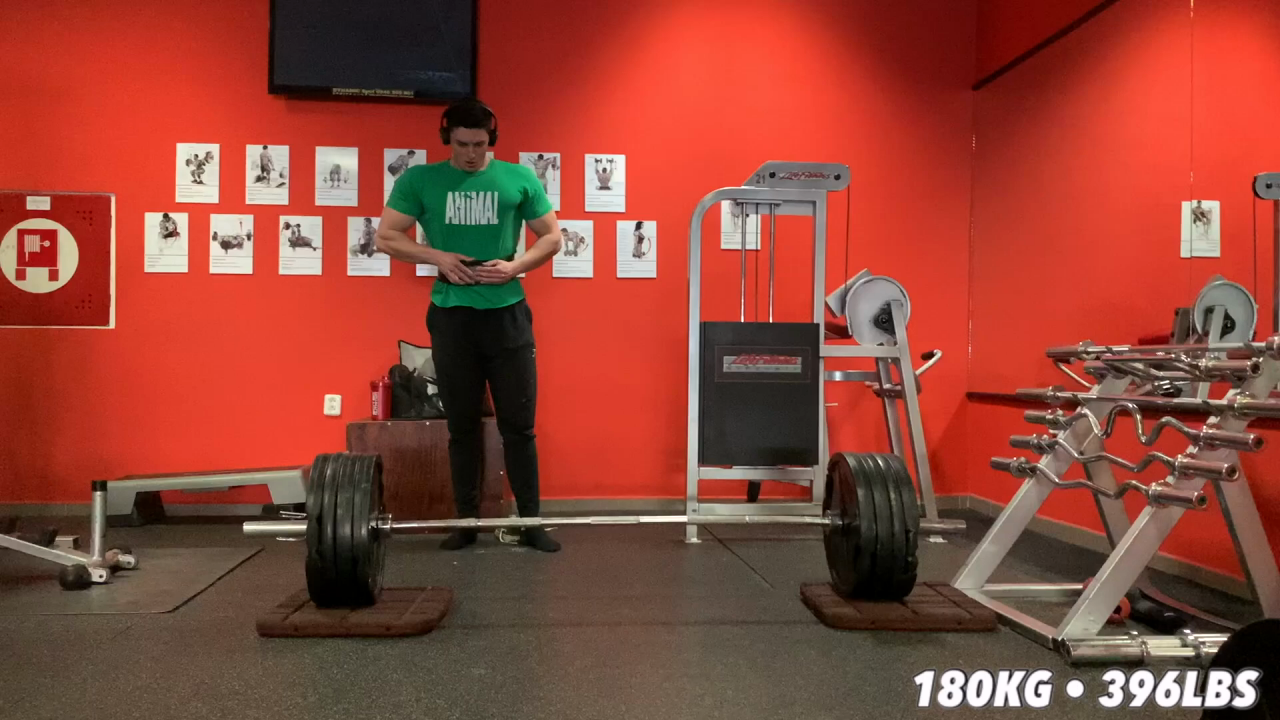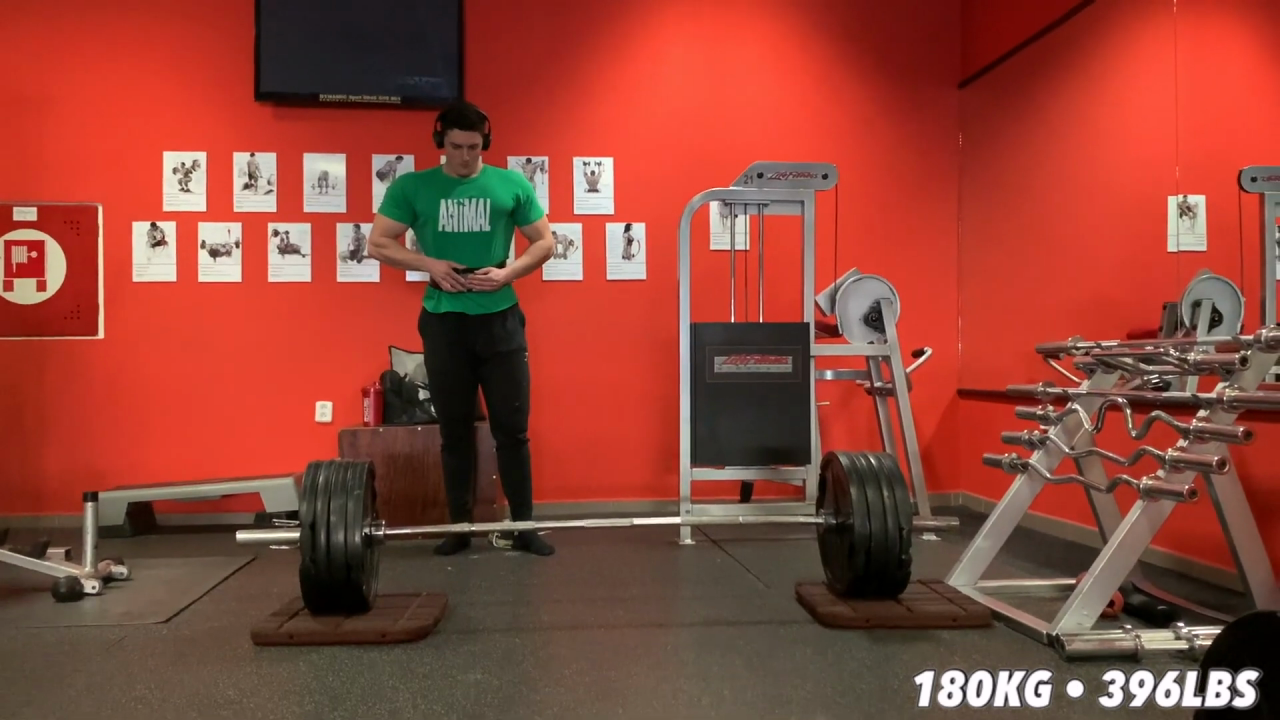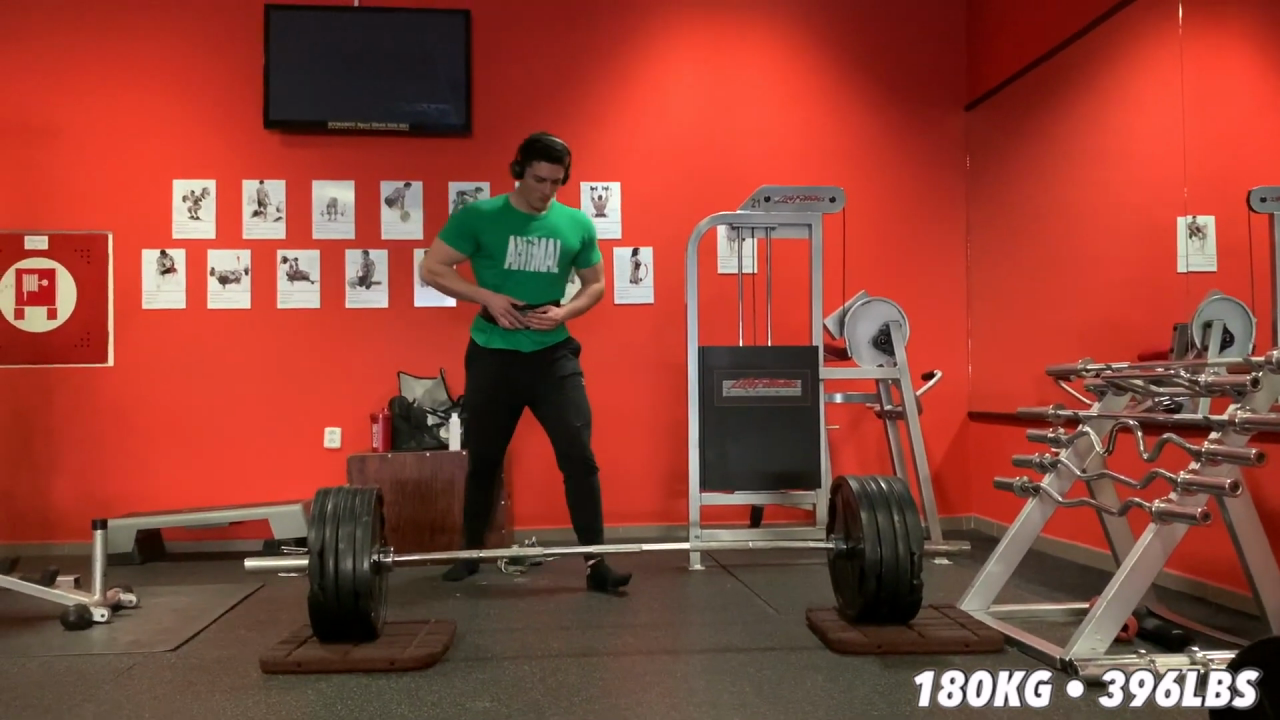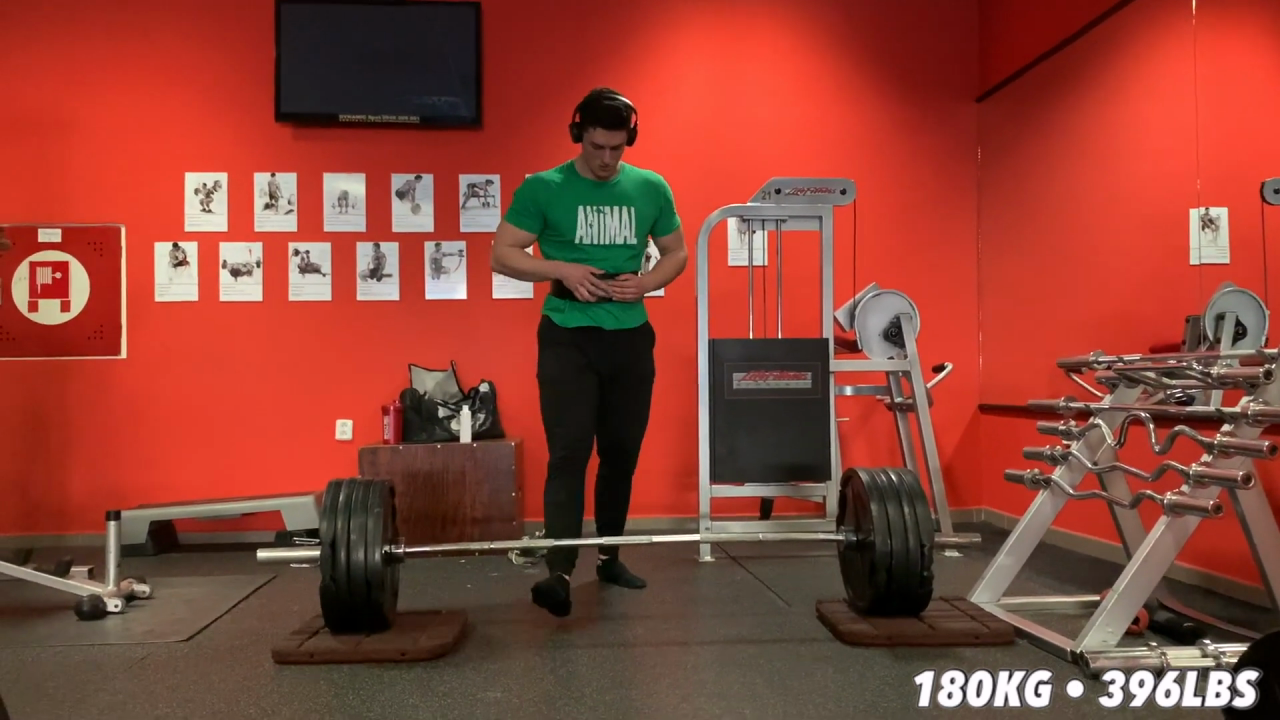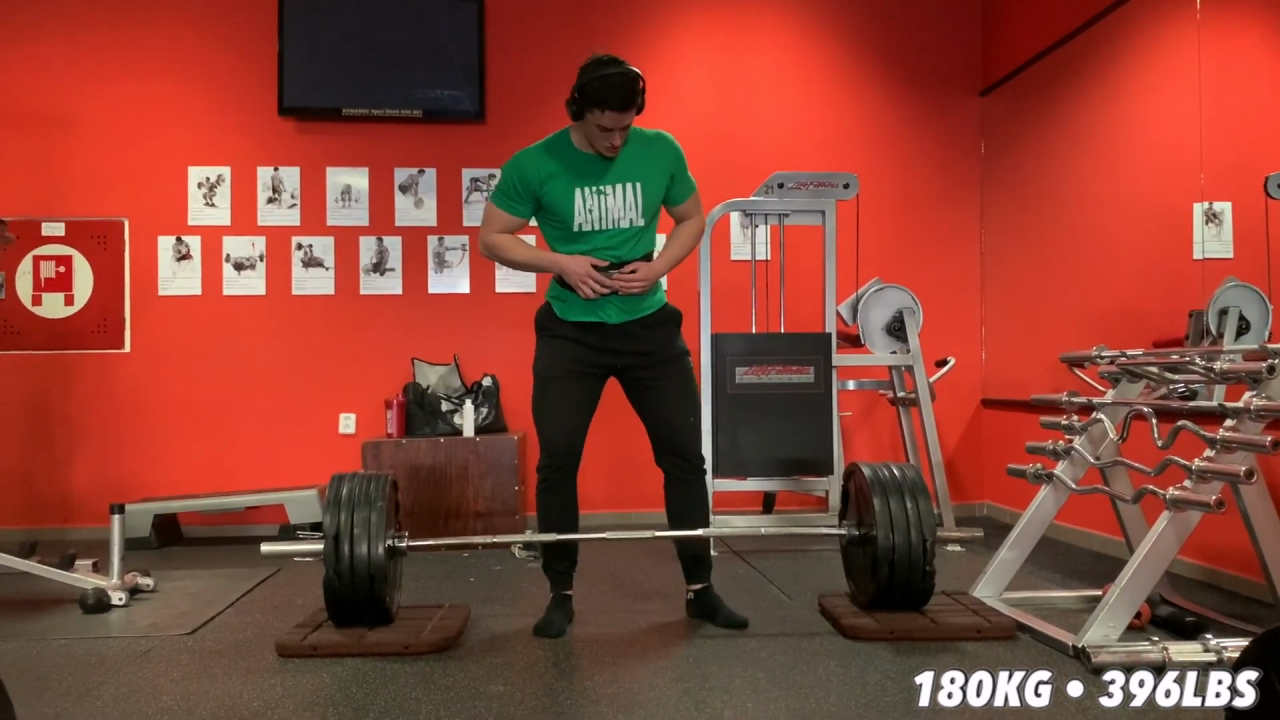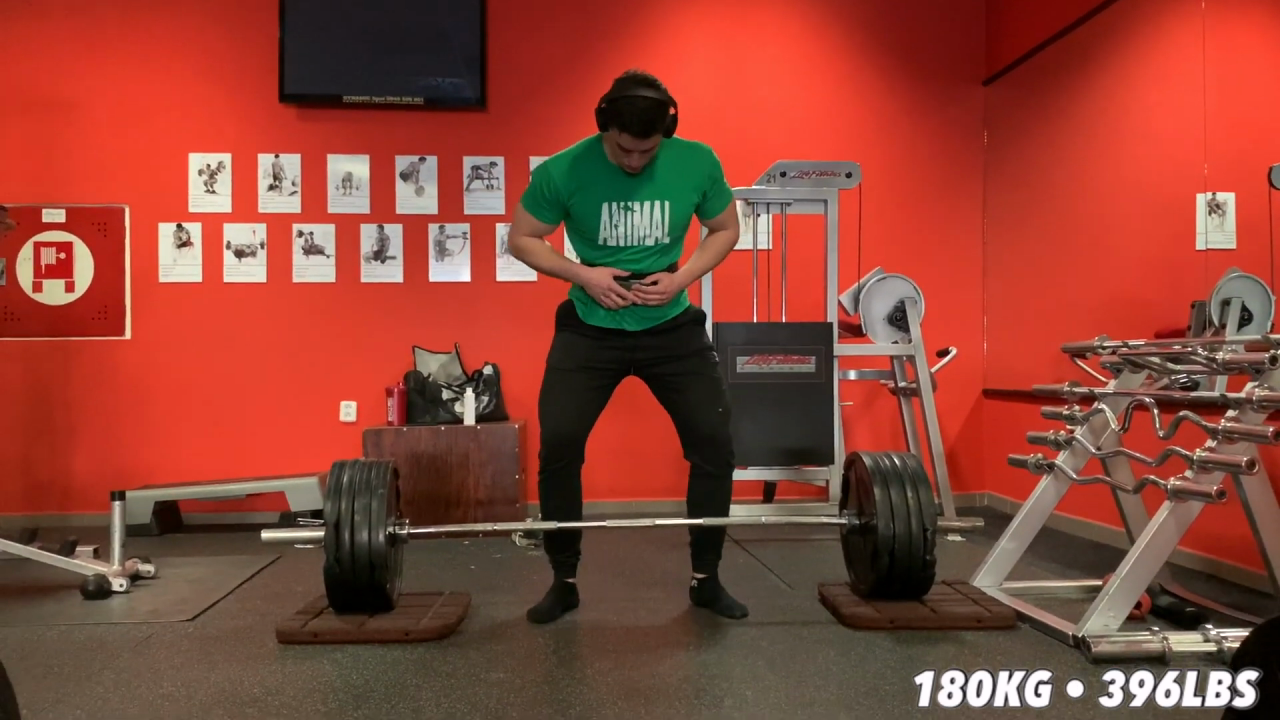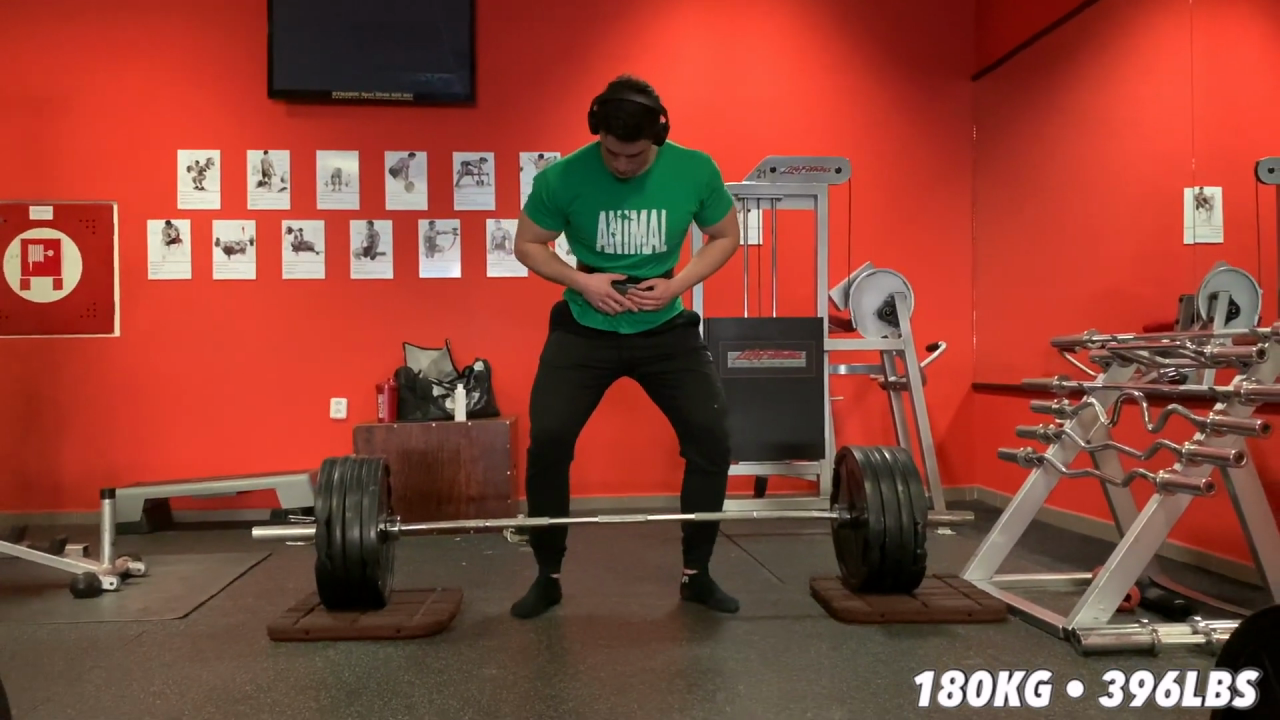
dt=0.7s
person 1, frame 1
left shoulder: (520, 179)
right shoulder: (420, 180)
left elbow: (552, 237)
right elbow: (385, 236)
left wrist: (516, 265)
right wrist: (437, 256)
left hip: (506, 312)
right hip: (451, 315)
left knee: (518, 424)
right knee: (462, 424)
left ankle: (530, 521)
right ankle: (466, 520)
person 1, frame 2
left shoulder: (512, 185)
right shoulder: (412, 187)
left elbow: (544, 242)
right elbow: (378, 244)
left wrist: (507, 272)
right wrist: (429, 263)
left hip: (500, 318)
right hip: (443, 320)
left knee: (511, 428)
right knee: (454, 430)
left ankle: (523, 525)
right ankle: (460, 525)
person 1, frame 3
left shoulder: (576, 224)
right shoulder: (478, 216)
left elbow: (596, 284)
right elbow: (432, 269)
left wrist: (565, 312)
right wrist: (487, 298)
left hip: (553, 356)
right hip: (493, 356)
left knee: (579, 456)
right knee: (483, 460)
left ankle: (595, 563)
right ankle: (471, 552)
person 1, frame 4
left shoulder: (651, 187)
right shoulder: (542, 189)
left elbow: (677, 252)
right elbow: (501, 255)
left wrist: (645, 282)
right wrist: (561, 269)
left hip: (630, 336)
right hip: (568, 337)
left knee: (621, 456)
right knee: (569, 453)
left ankle: (609, 556)
right ankle: (559, 574)
person 1, frame 5
left shoulder: (662, 152)
right shoulder: (533, 165)
left elbow: (692, 220)
right elbow: (492, 237)
left wrist: (658, 266)
right wrist: (561, 263)
left hip: (648, 325)
right hip: (571, 329)
left knee: (684, 454)
right knee: (557, 458)
left ankle: (699, 589)
right ankle: (561, 593)
person 1, frame 6
left shoulder: (698, 163)
right shoulder: (562, 172)
left elbow: (726, 229)
right elbow: (522, 238)
left wrist: (682, 276)
right wrist: (583, 274)
left hip: (672, 327)
right hip: (590, 328)
left knee: (714, 444)
right knee: (559, 445)
left ankle: (705, 578)
right ankle: (564, 581)
person 1, frame 7
left shoulder: (696, 171)
right shoulder: (561, 178)
left elbow: (726, 236)
right elbow: (527, 245)
left wrist: (677, 284)
right wrist: (580, 280)
left hip: (666, 329)
right hip: (584, 329)
left knee: (711, 439)
right knee: (548, 441)
left ankle: (695, 573)
right ankle: (548, 576)
